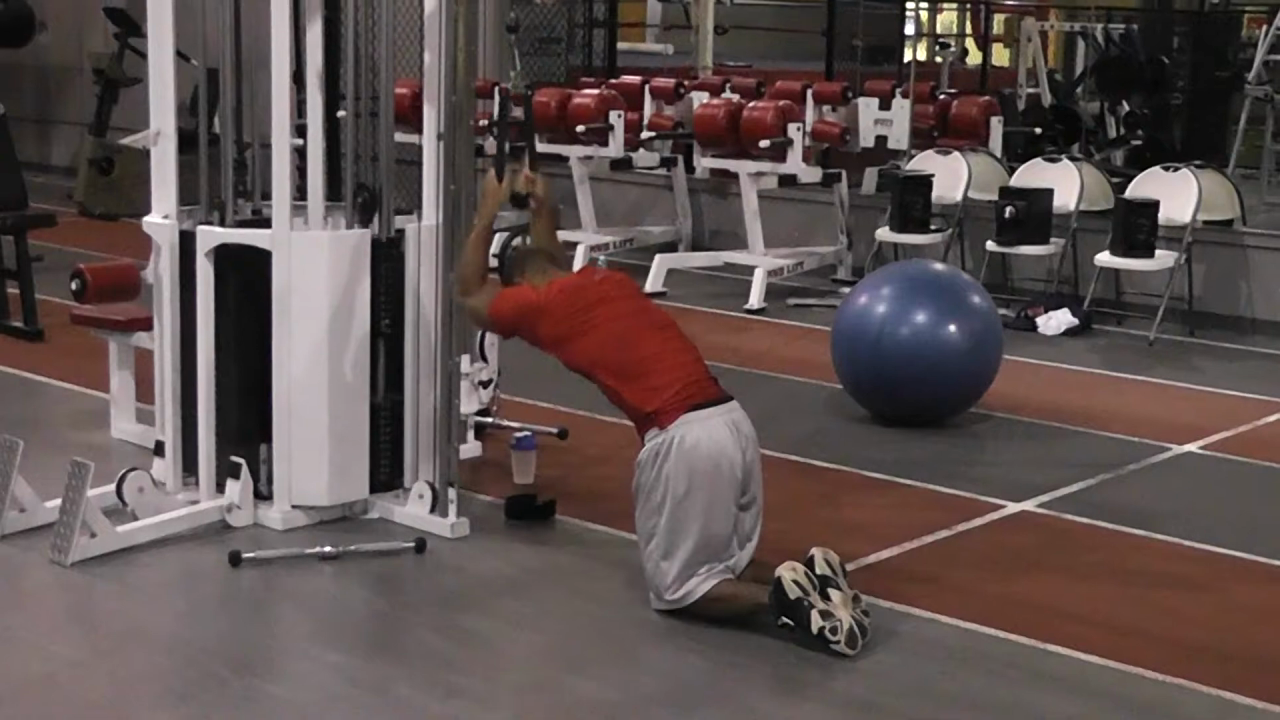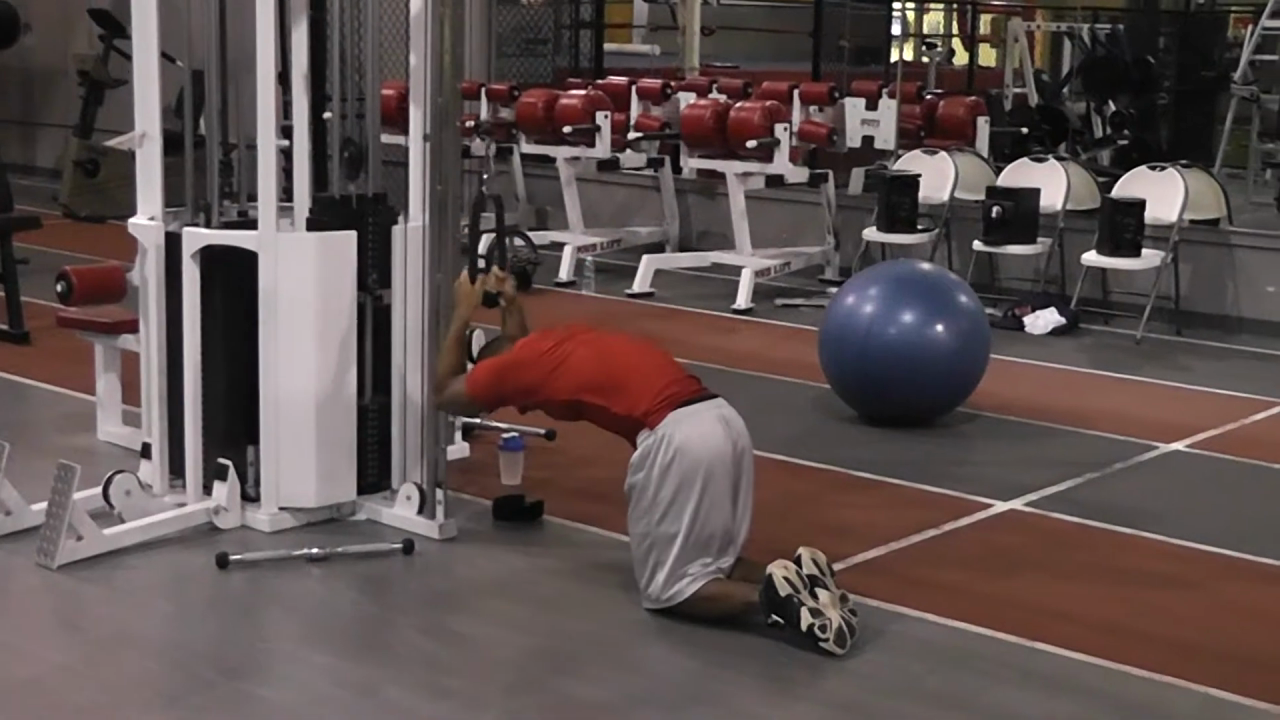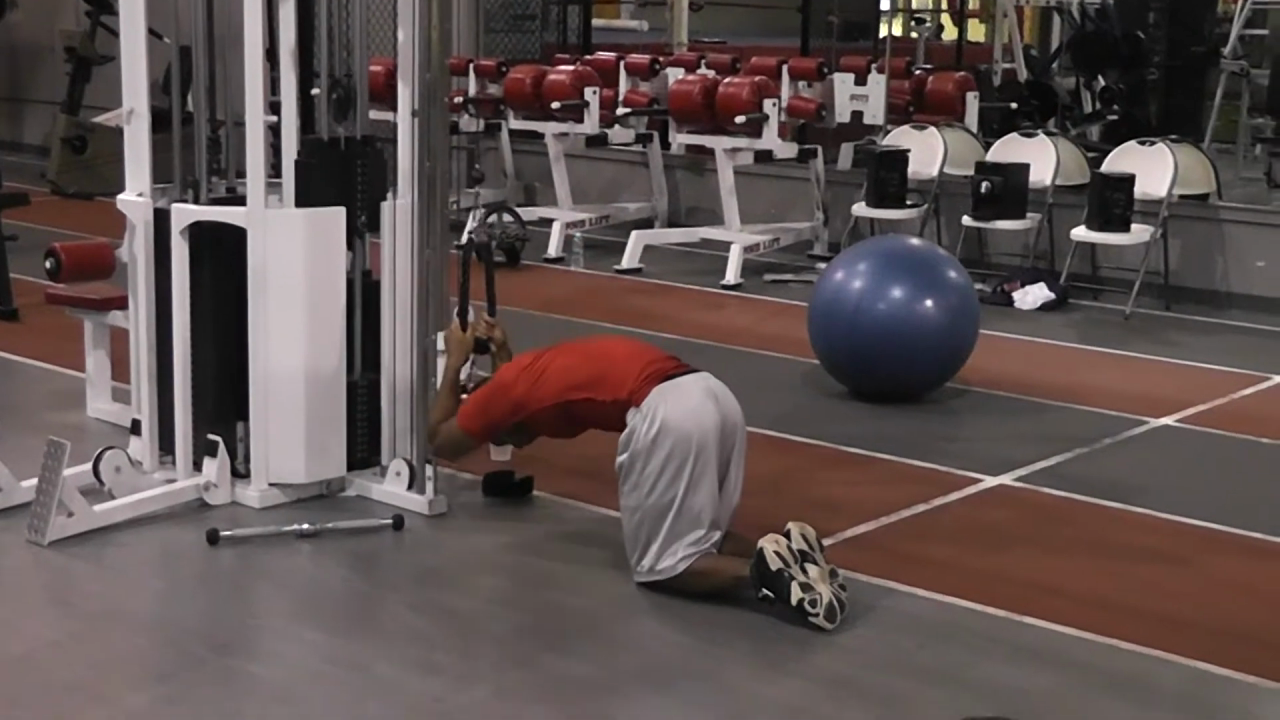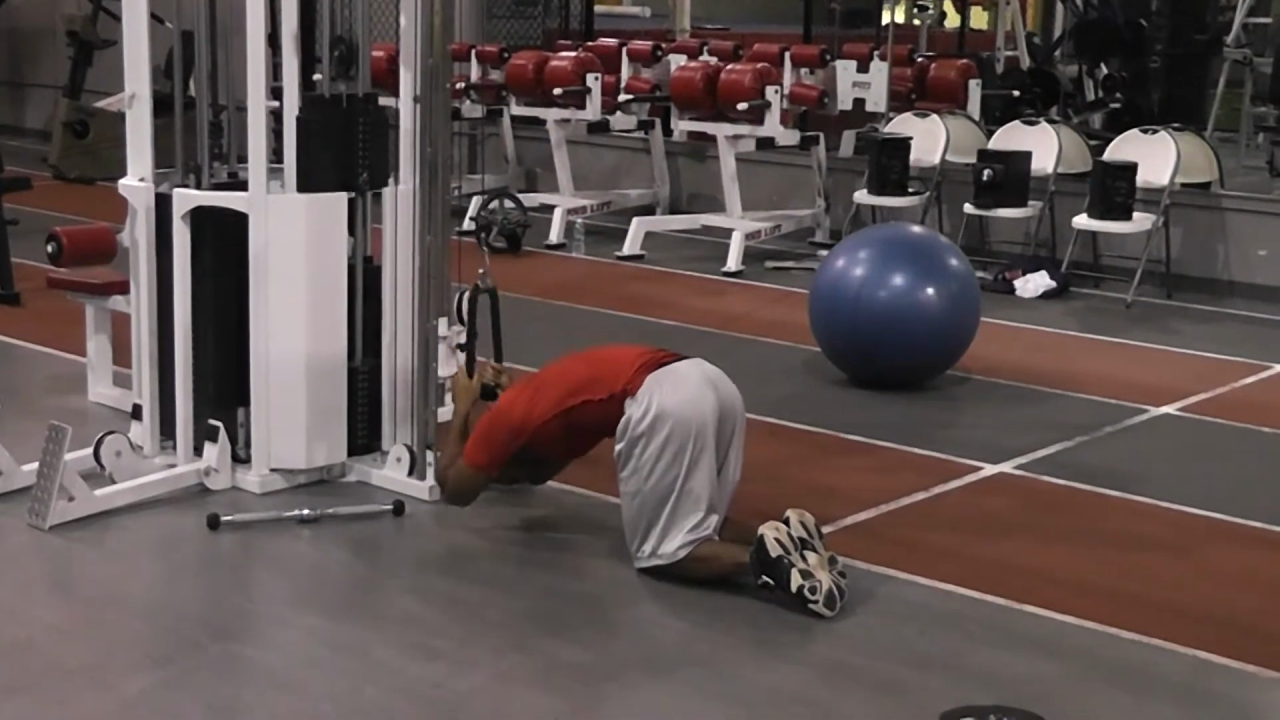
dt=0.5s
person 1, frame 1
left shoulder: (539, 304)
right shoulder: (610, 281)
left elbow: (468, 294)
left wrist: (488, 215)
right wrist: (542, 210)
left hip: (683, 441)
right hip: (733, 422)
left knee: (676, 591)
right knee: (724, 566)
left ankle: (779, 597)
right ankle: (807, 574)
person 1, frame 2
left shoulder: (514, 364)
right shoulder: (561, 339)
left elbow: (446, 395)
left wrist: (463, 314)
right wrist: (512, 306)
left hip: (675, 437)
right hip: (723, 419)
left knee: (666, 591)
right knee: (710, 565)
left ankle: (770, 593)
right ankle: (794, 573)
person 1, frame 3
left shoulder: (502, 391)
right shoulder: (540, 367)
left elbow: (441, 443)
left wrist: (455, 363)
right wrist: (501, 351)
left hip: (667, 415)
right hip: (713, 394)
left knee: (659, 566)
right knee: (699, 540)
left ankle: (761, 569)
right ankle: (783, 547)
person 1, frame 4
left shoulder: (503, 419)
right shoulder: (536, 396)
left elbow: (453, 490)
right elbow: (539, 449)
left wrist: (462, 410)
left hip: (663, 403)
right hip: (710, 380)
left knee: (659, 553)
right knee: (696, 525)
left ankle: (761, 557)
right ankle: (782, 534)
